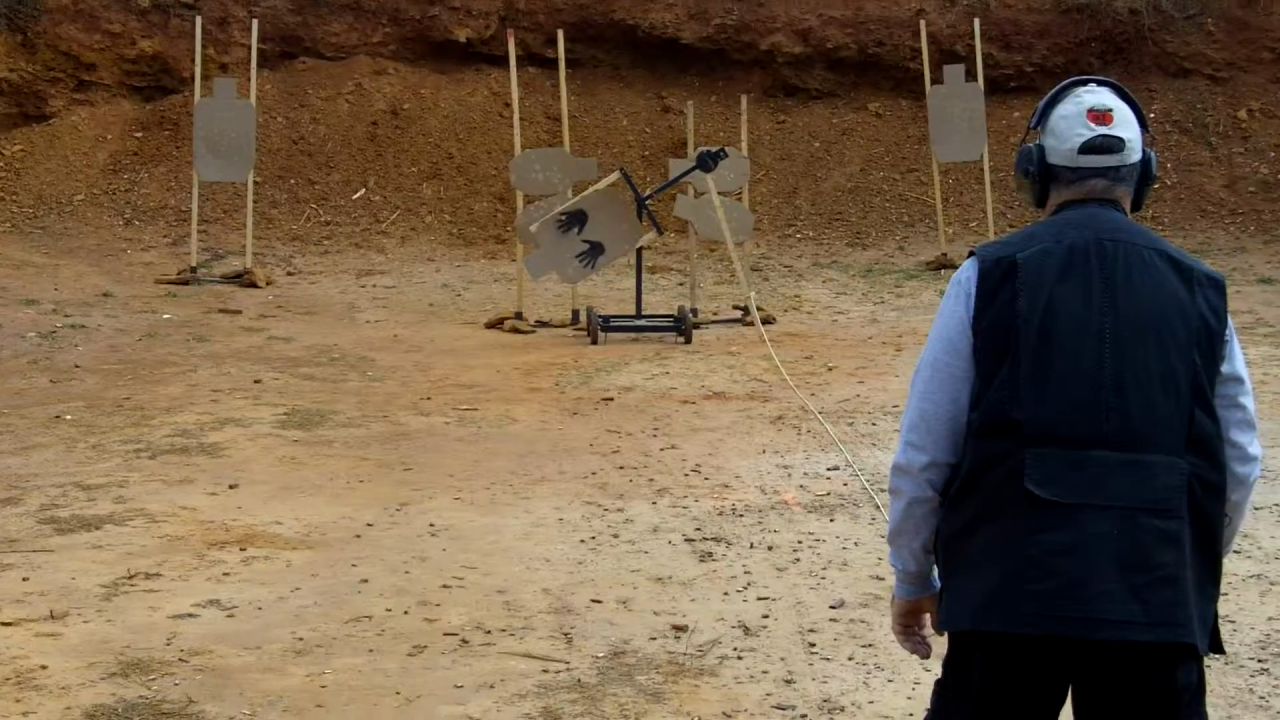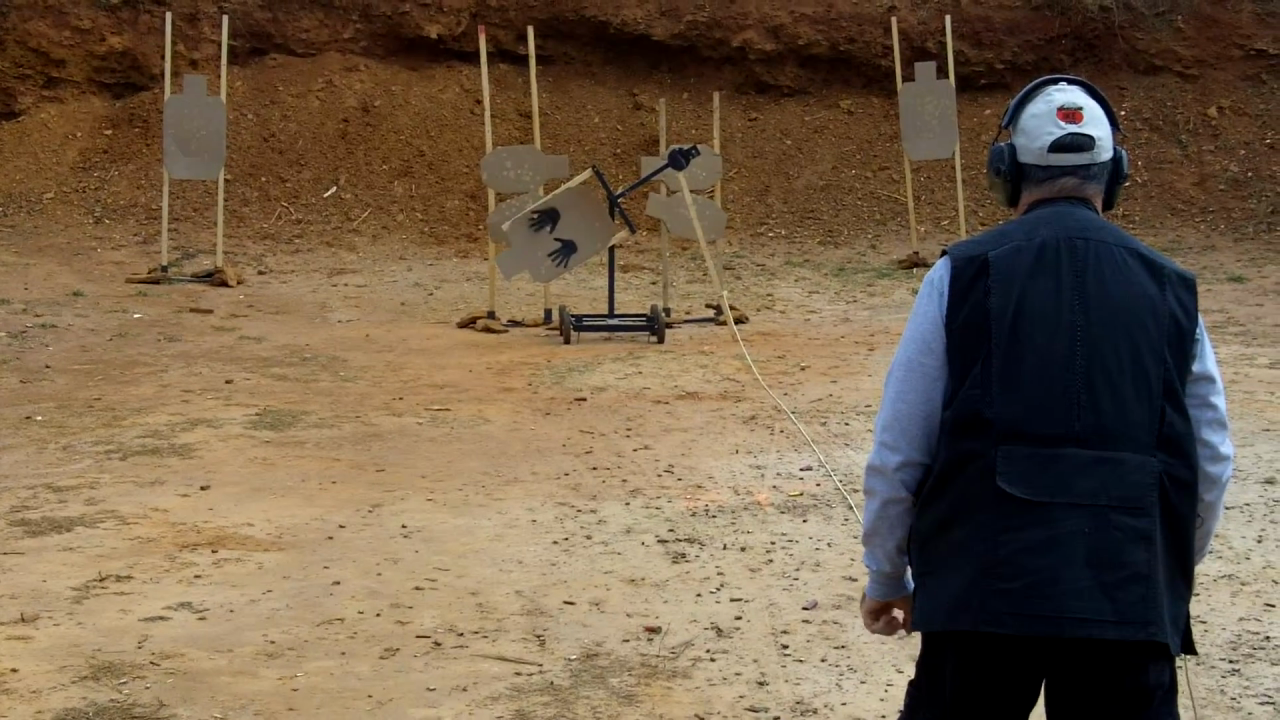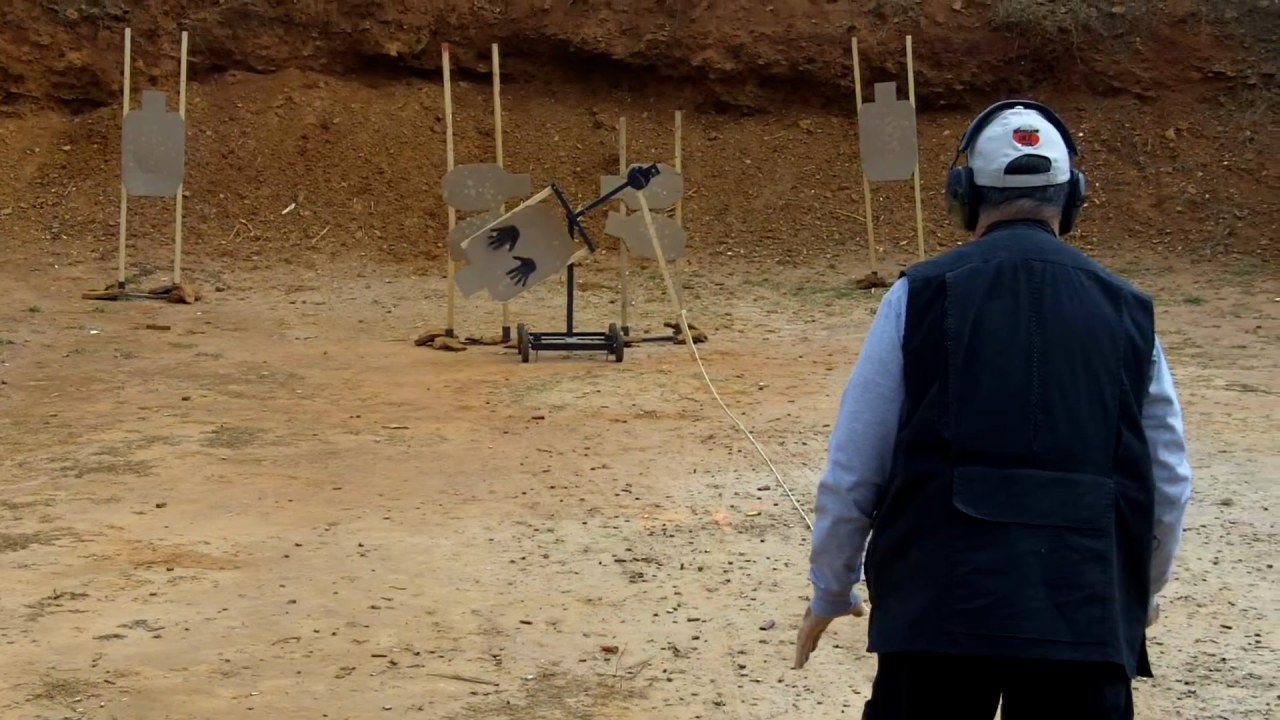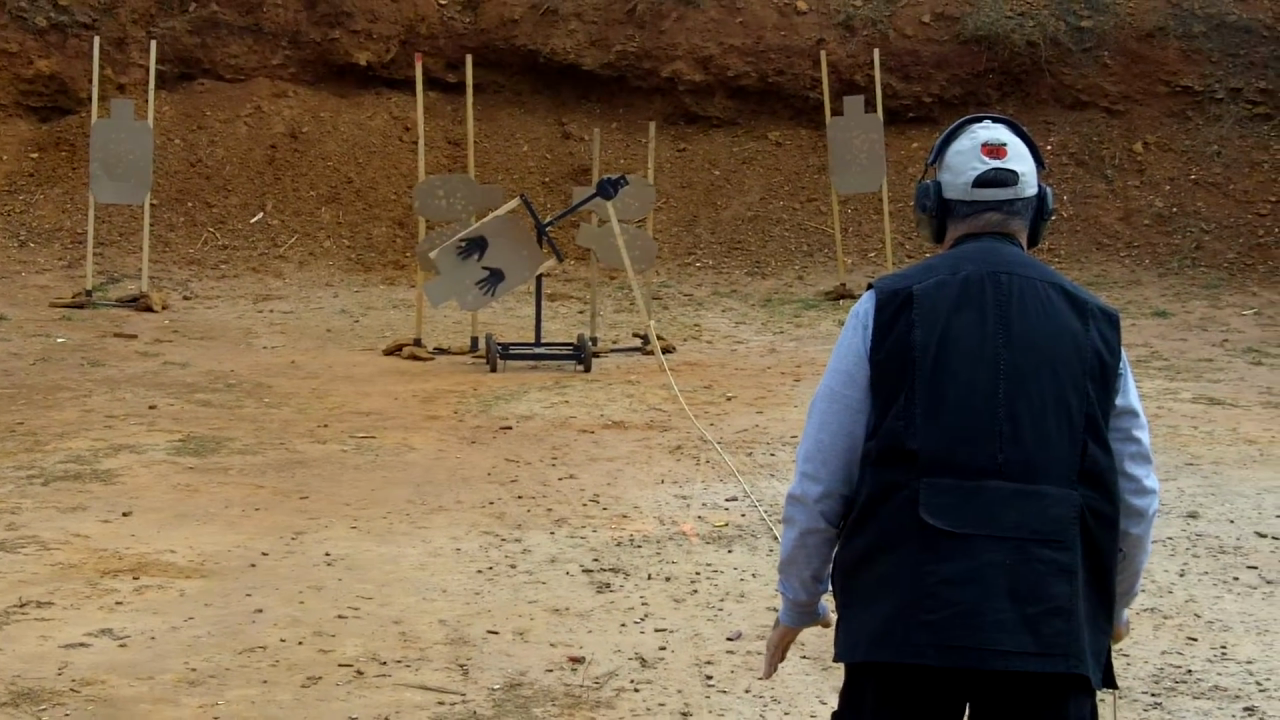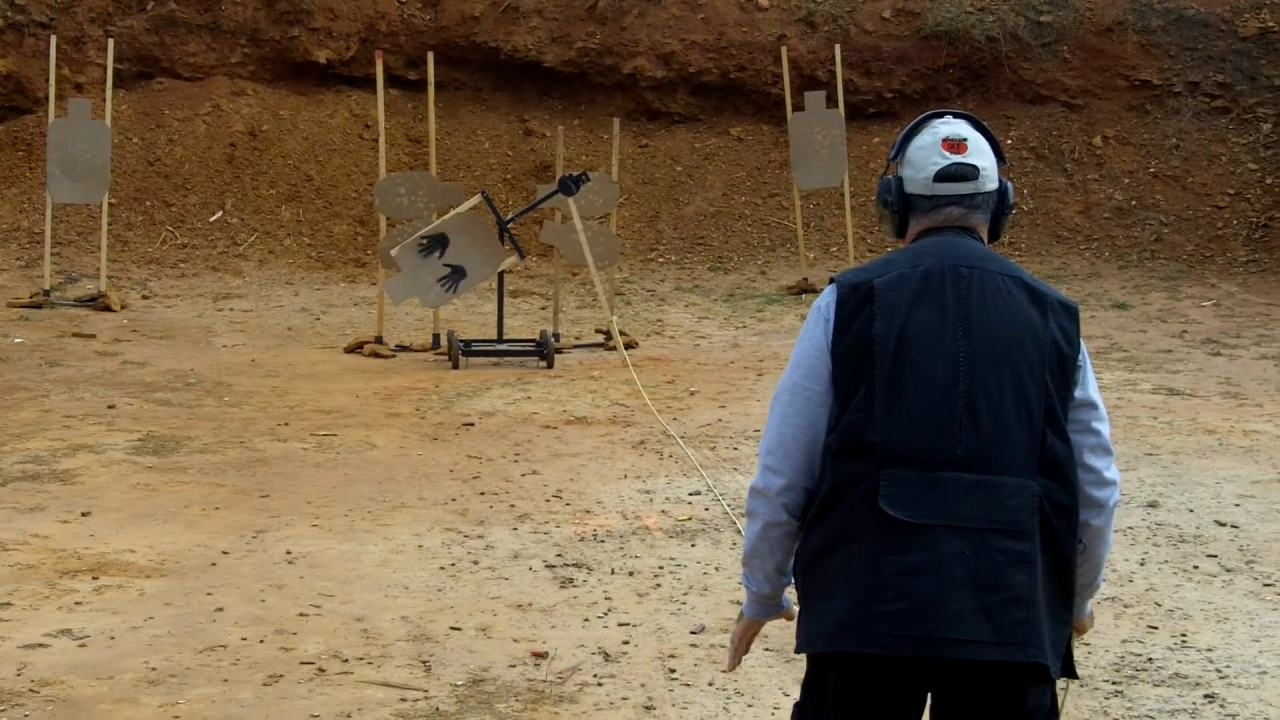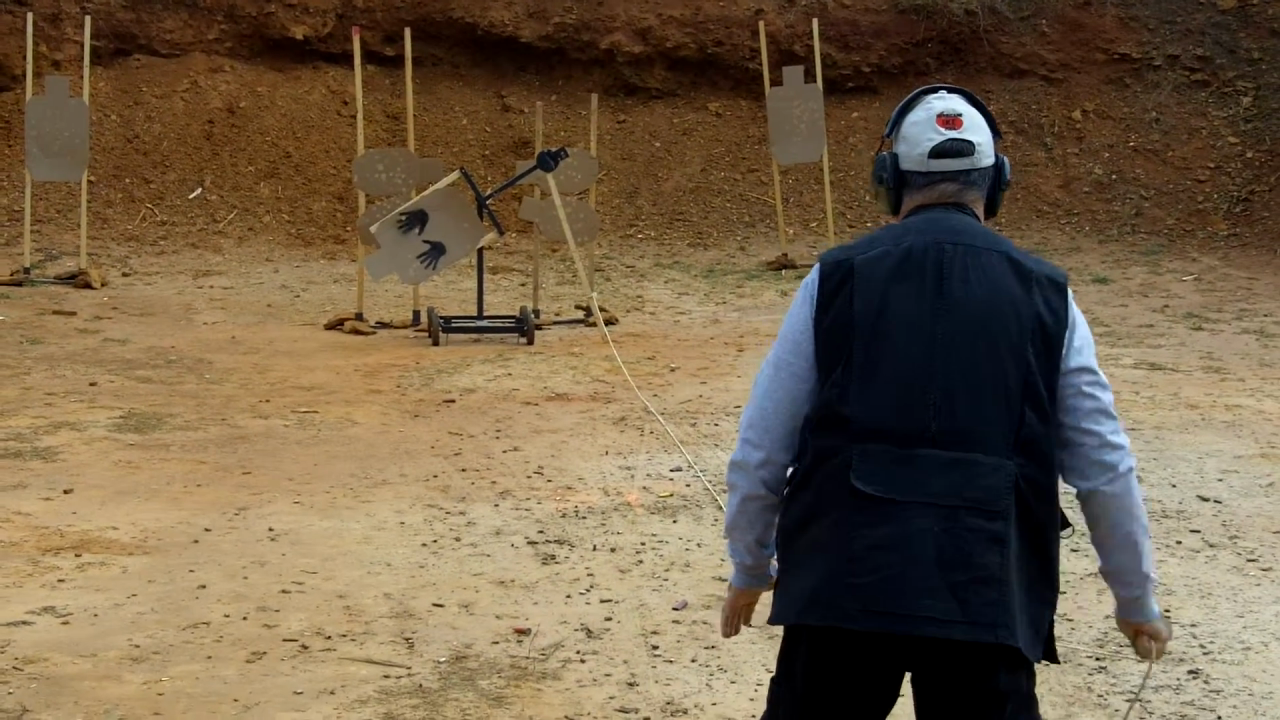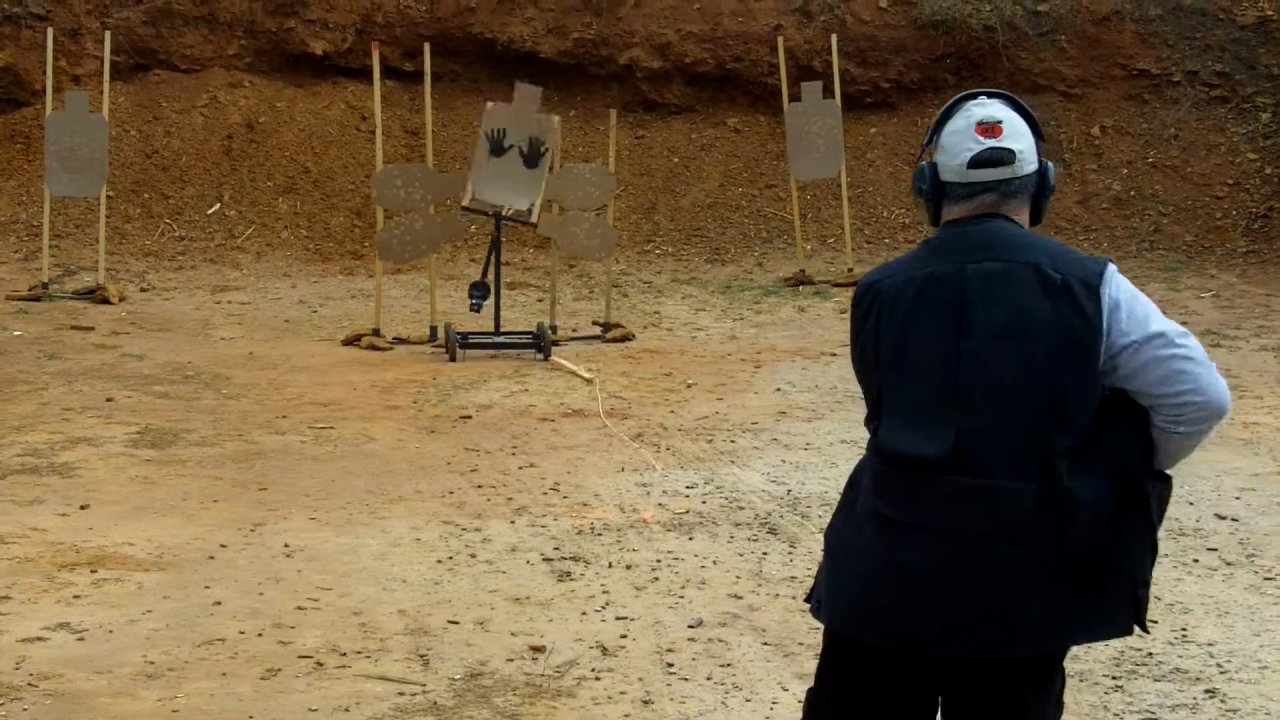
dt=0.7s
person 1, frame 1
left shoulder: (991, 275)
right shoulder: (1200, 289)
left elbow: (924, 453)
right elbow: (1239, 464)
left wrist: (913, 577)
right wrist: (1192, 574)
left hip: (1008, 592)
right hip: (1157, 600)
person 1, frame 2
left shoulder: (963, 274)
right shoulder: (1171, 289)
left elbow: (897, 451)
right elbow: (1211, 463)
left wrist: (886, 575)
right wrist: (1170, 574)
left hip: (981, 589)
right hip: (1130, 596)
person 1, frame 3
left shoulder: (921, 295)
right shoulder: (1127, 311)
left elbow: (851, 472)
right elbow: (1168, 484)
left wrist: (830, 590)
right wrist: (1138, 593)
left hip: (938, 609)
right hip: (1085, 615)
person 1, frame 4
left shoulder: (888, 307)
right shoulder: (1094, 324)
left elbow: (818, 483)
right elbow: (1135, 496)
left wrist: (798, 601)
right wrist: (1110, 605)
left hip: (904, 619)
right hip: (1050, 625)
person 1, frame 5
left shoulder: (850, 301)
right shoulder: (1053, 316)
left elbow: (782, 475)
right elbow: (1096, 487)
left wrist: (762, 593)
right wrist: (1076, 597)
left hip: (866, 606)
right hip: (1009, 613)
person 1, frame 6
left shoulder: (838, 277)
right shoulder: (1040, 296)
left elbow: (765, 446)
right elbow: (1101, 462)
left wrist: (750, 566)
right wrist: (1135, 594)
left hip: (845, 578)
right hip: (987, 589)
person 1, frame 7
left shoulder: (878, 295)
right shoulder: (1087, 287)
right elbow: (1201, 396)
right wrist: (1133, 469)
left hip: (884, 584)
right hip: (1017, 595)
